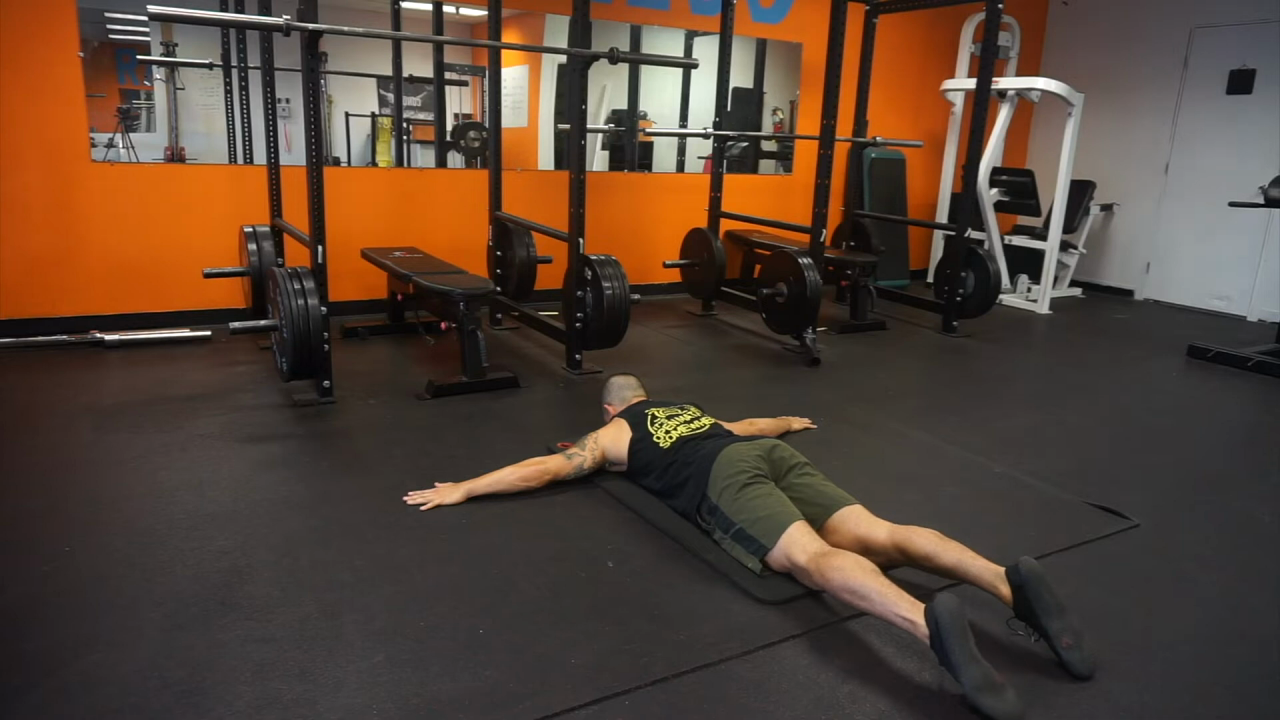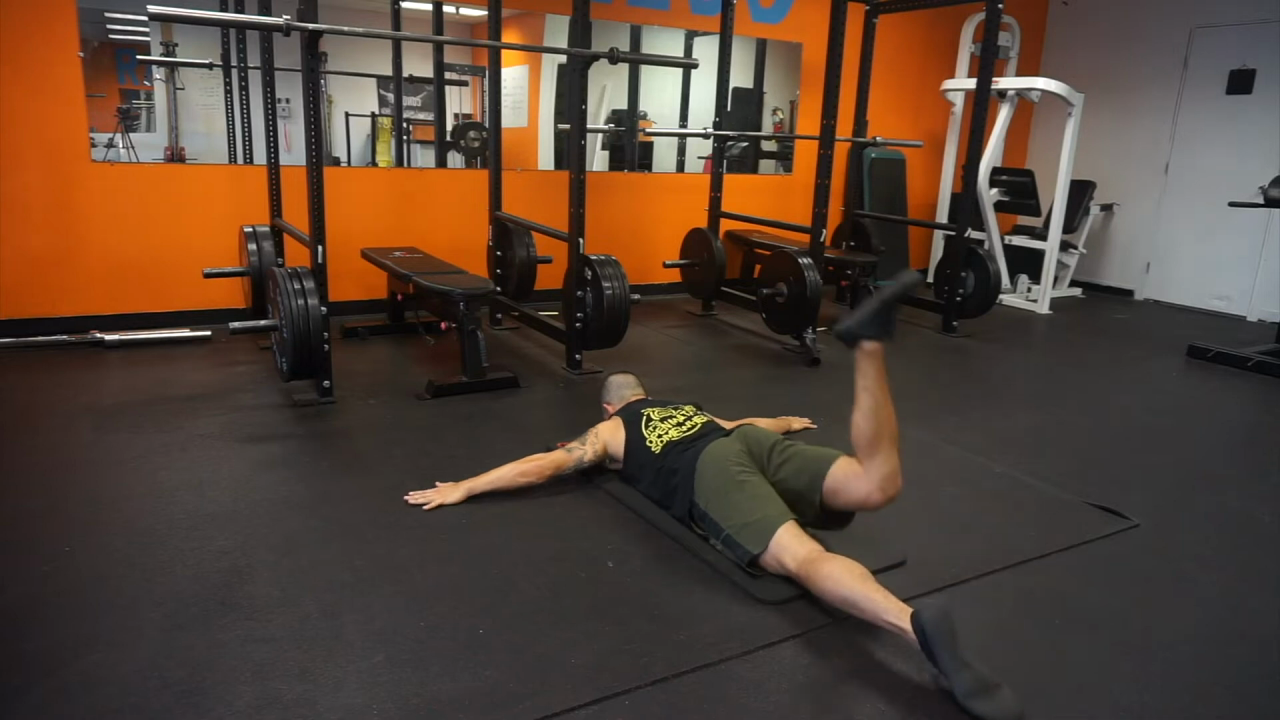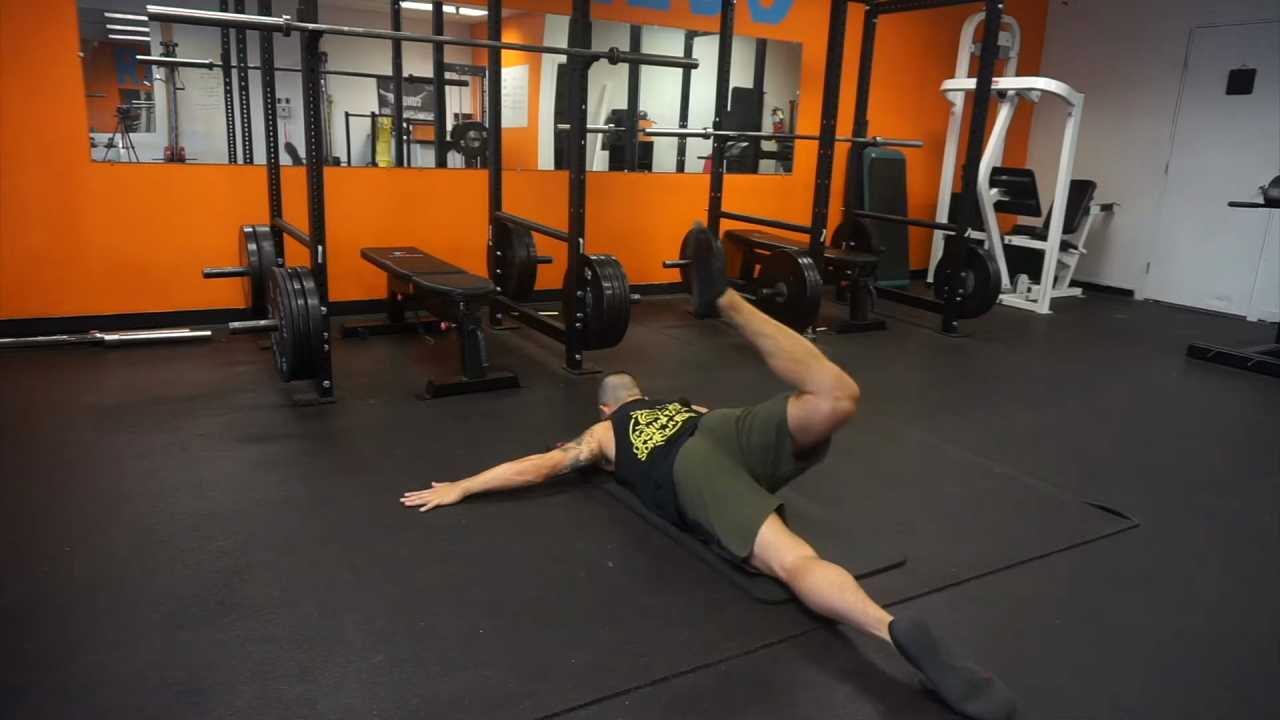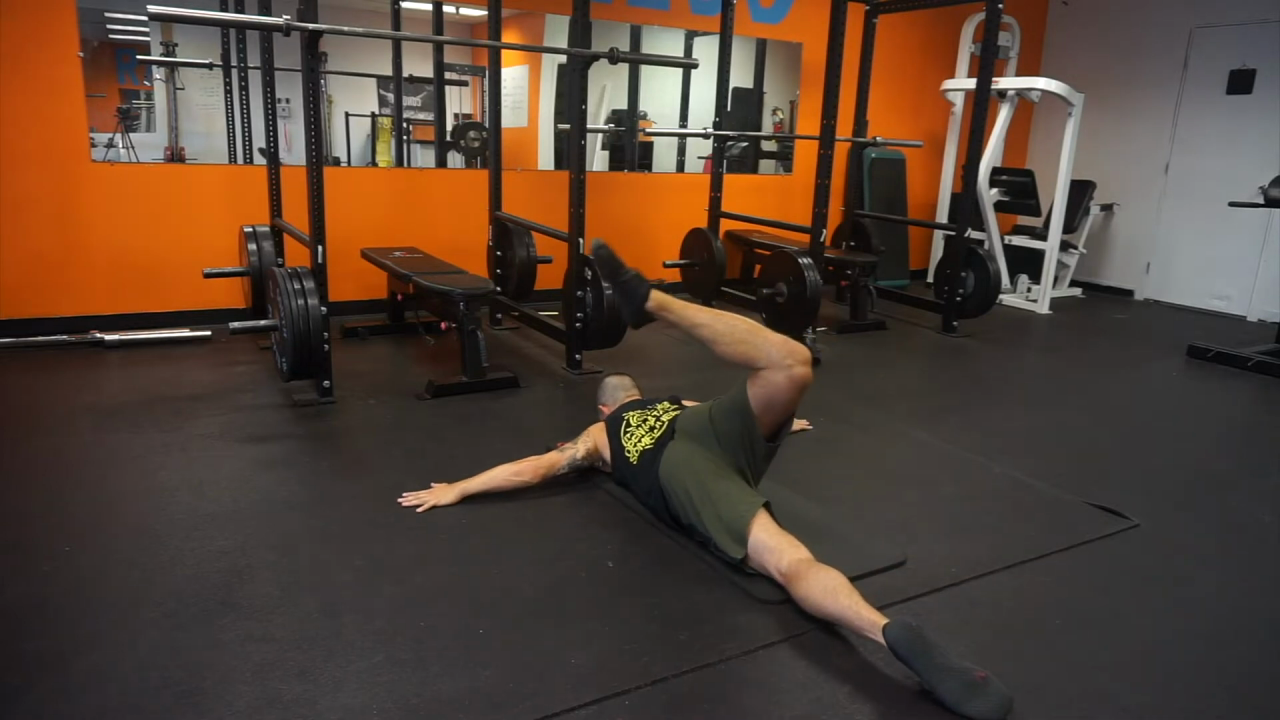
dt=0.7s
person 1, frame 1
left shoulder: (612, 433)
right shoulder: (687, 408)
left elbow: (543, 468)
right elbow: (753, 424)
left wrist: (461, 489)
right wrist: (789, 421)
left hip: (726, 477)
right hip: (770, 454)
left knee: (815, 558)
right knee: (878, 537)
left ankle: (929, 621)
right ankle: (1011, 583)
person 1, frame 2
left shoulder: (609, 432)
right shoulder: (687, 411)
left elbow: (542, 466)
right elbow: (751, 423)
left wrist: (462, 488)
right wrist: (786, 422)
left hip: (713, 475)
right hip: (752, 443)
left knee: (804, 559)
right knee: (876, 483)
left ankle: (915, 625)
right ankle: (869, 340)
person 1, frame 3
left shoulder: (602, 434)
right shoulder: (681, 403)
left elbow: (535, 468)
right elbow: (723, 417)
left wrist: (456, 488)
left hip: (692, 472)
right hip: (722, 429)
left knee: (795, 562)
left ankle: (895, 631)
person 1, frame 4
left shoulder: (597, 434)
right shoulder: (677, 402)
left elbow: (534, 468)
left wrist: (456, 490)
left hip: (687, 463)
right hip: (707, 432)
left ankle: (838, 559)
